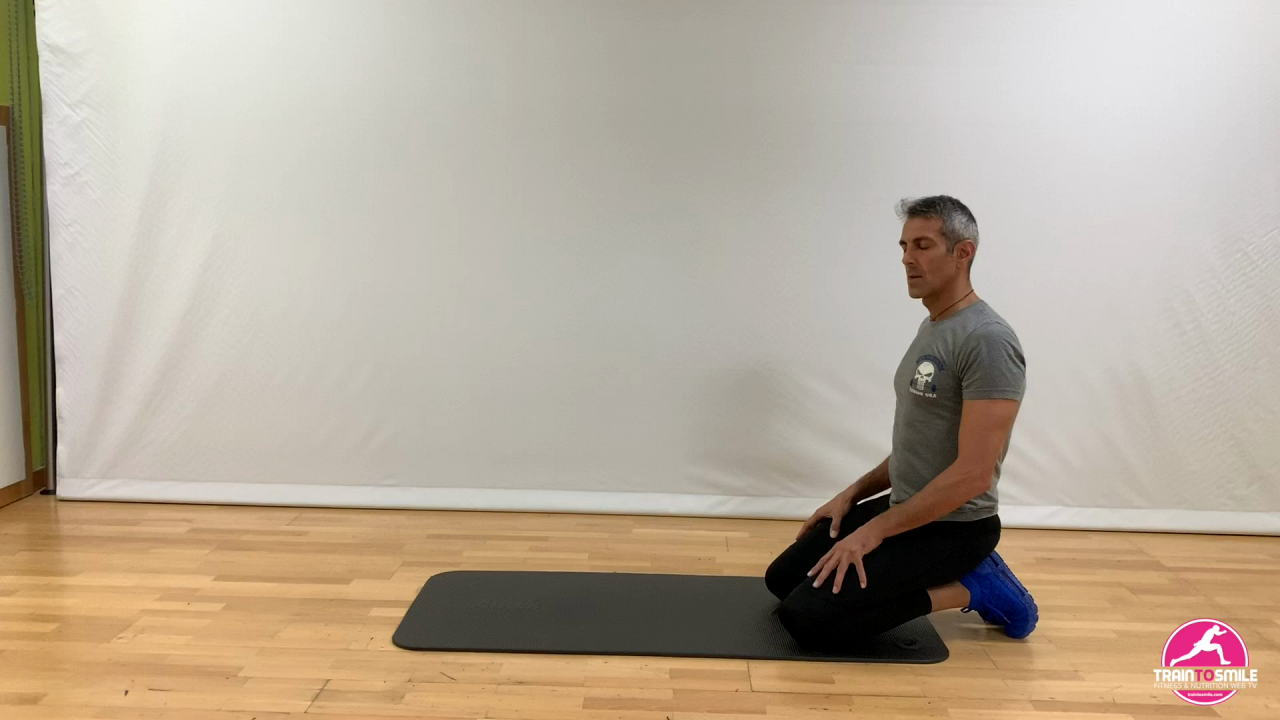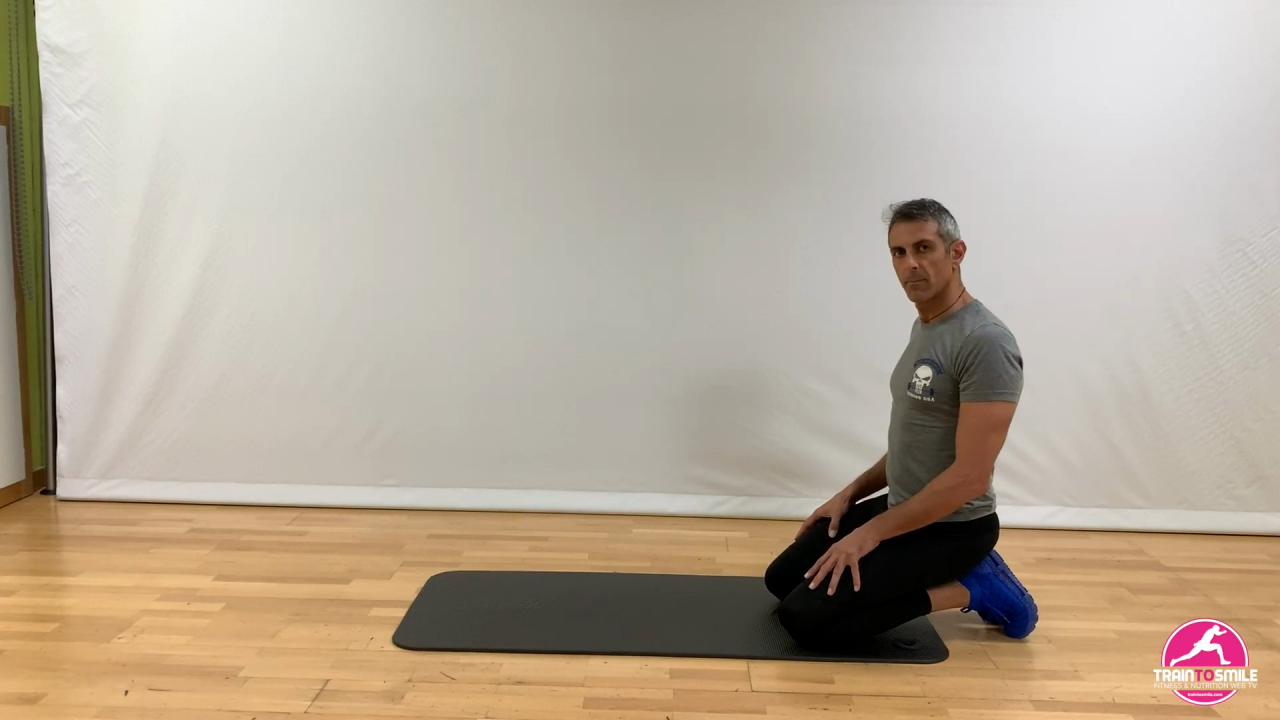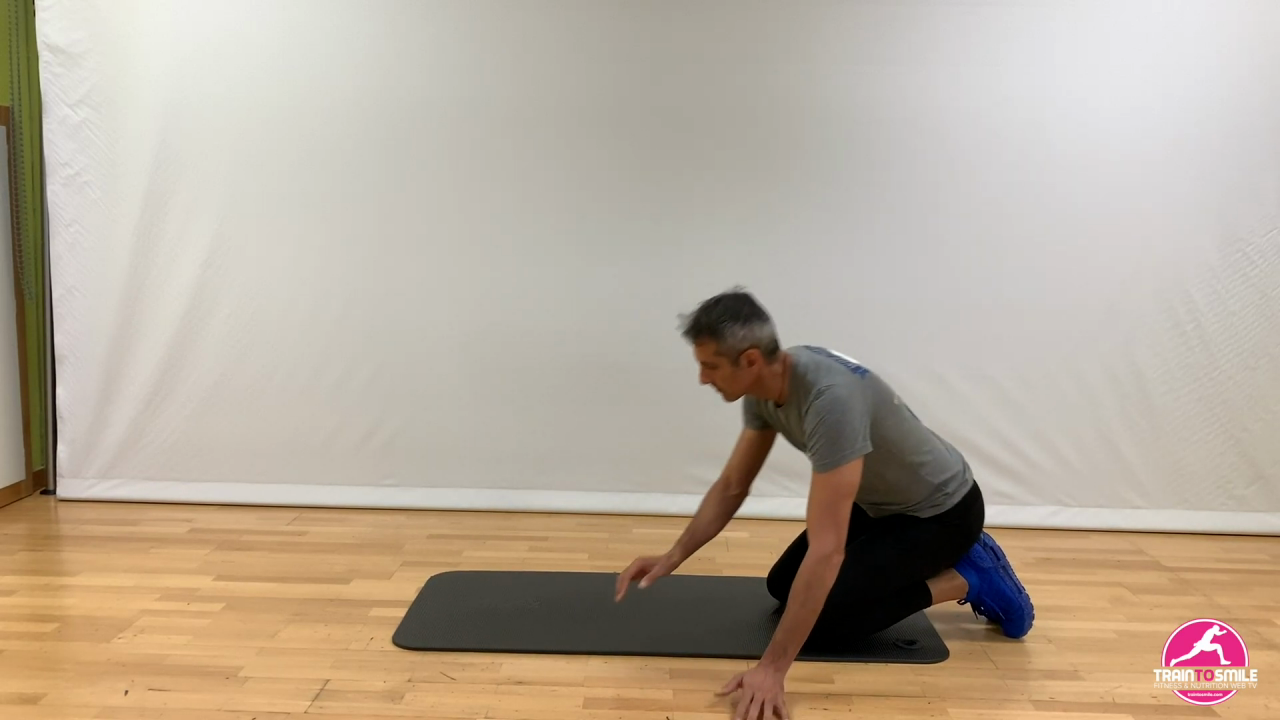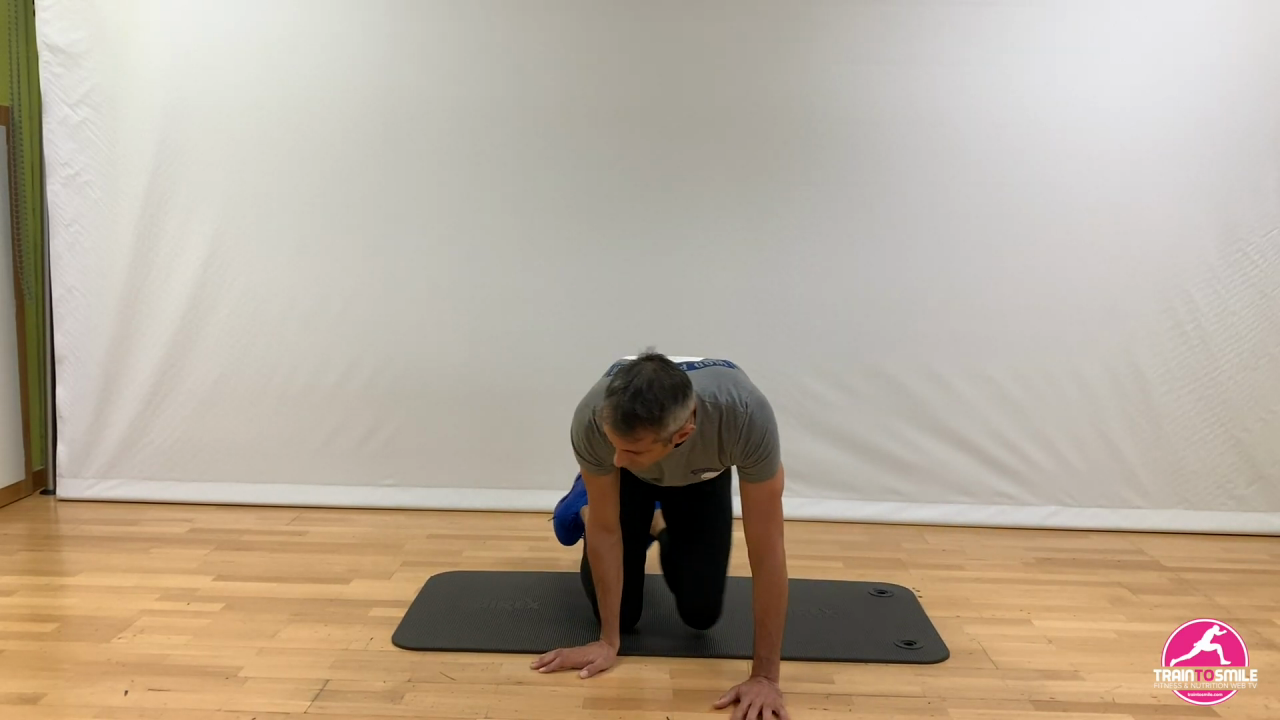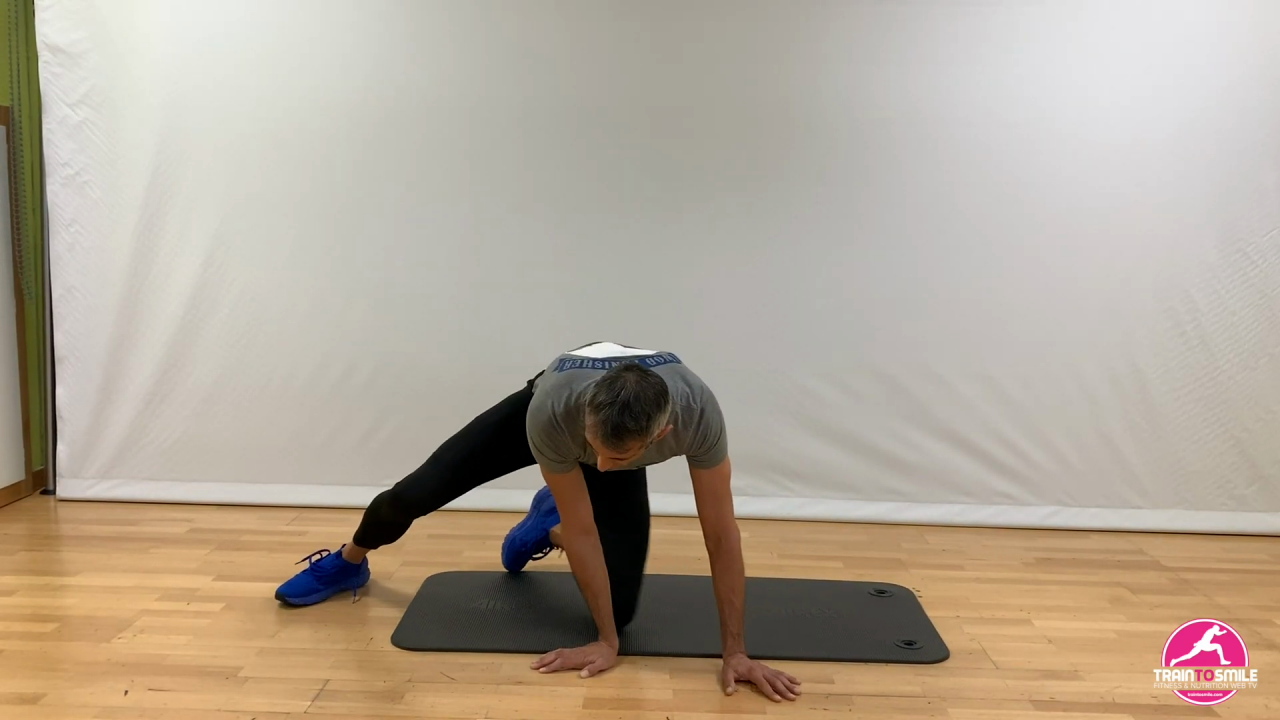
dt=1s
person 1, frame 1
left shoulder: (987, 341)
right shoulder: (932, 328)
left elbow: (973, 473)
left wrist: (875, 531)
right wrist: (852, 494)
left hip: (951, 528)
right hip: (908, 507)
left knee: (806, 618)
right knee: (784, 579)
left ankle: (970, 589)
right ankle: (960, 577)
person 1, frame 2
left shoulder: (985, 343)
right shoulder: (924, 328)
left elbow: (971, 476)
left wrist: (872, 534)
right wrist: (850, 494)
left hip: (948, 528)
right hip: (902, 506)
left knee: (803, 617)
right knee: (783, 579)
left ankle: (970, 589)
right ankle: (956, 578)
person 1, frame 3
left shoulder: (830, 400)
right shoulder: (763, 387)
left elbow: (827, 547)
right elbow: (731, 485)
left wrist: (772, 668)
right wrist: (672, 559)
left hip: (939, 513)
right hip: (886, 499)
left knee: (827, 616)
right knee: (785, 585)
left ankle: (962, 581)
right ankle: (949, 561)
person 1, frame 4
left shoulder: (747, 415)
right shoulder: (595, 419)
left elbow: (767, 550)
right elbow: (605, 528)
left wrist: (765, 676)
right wrist: (608, 641)
left hip: (698, 477)
left knee: (701, 612)
right knee: (619, 612)
left ankle: (656, 524)
right ankle: (582, 506)
person 1, frame 5
left shoulder: (696, 413)
right shoulder: (550, 411)
left elbow: (721, 535)
right elbow: (582, 531)
left wrist: (734, 652)
right wrist: (605, 642)
right hip: (536, 409)
left knee: (621, 609)
right knee: (413, 496)
left ankle: (552, 527)
right ankle: (347, 564)
